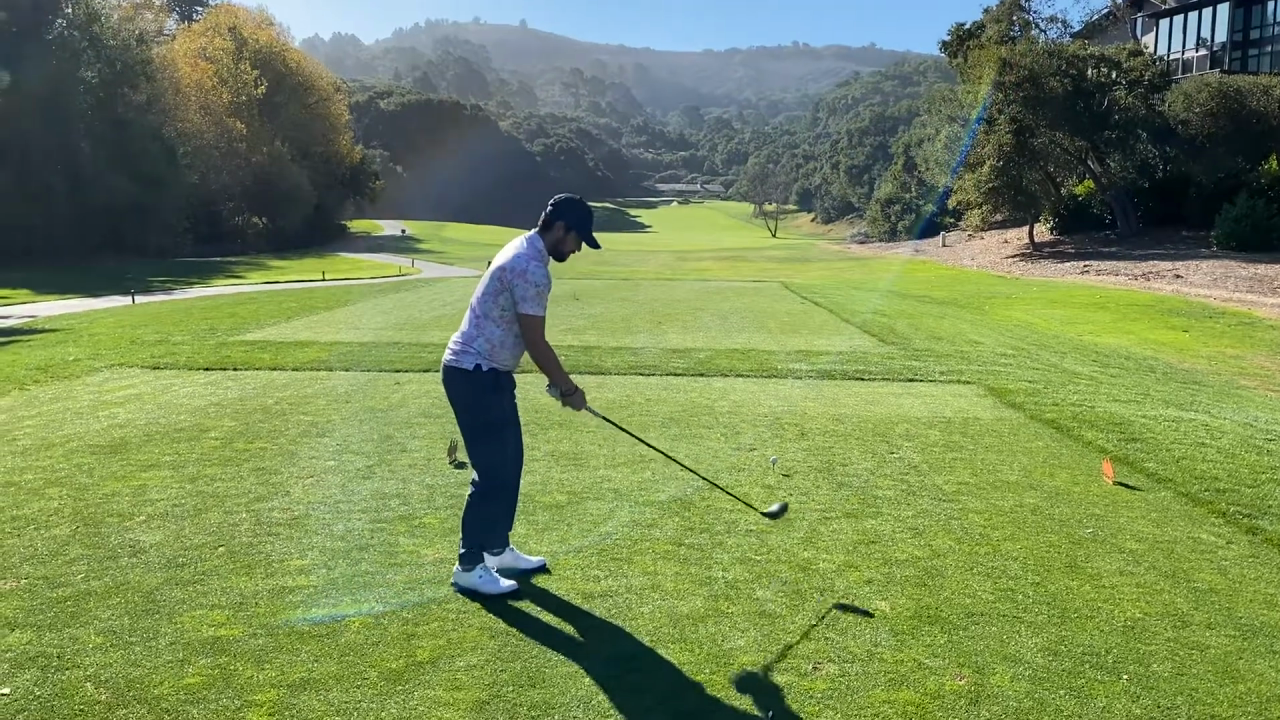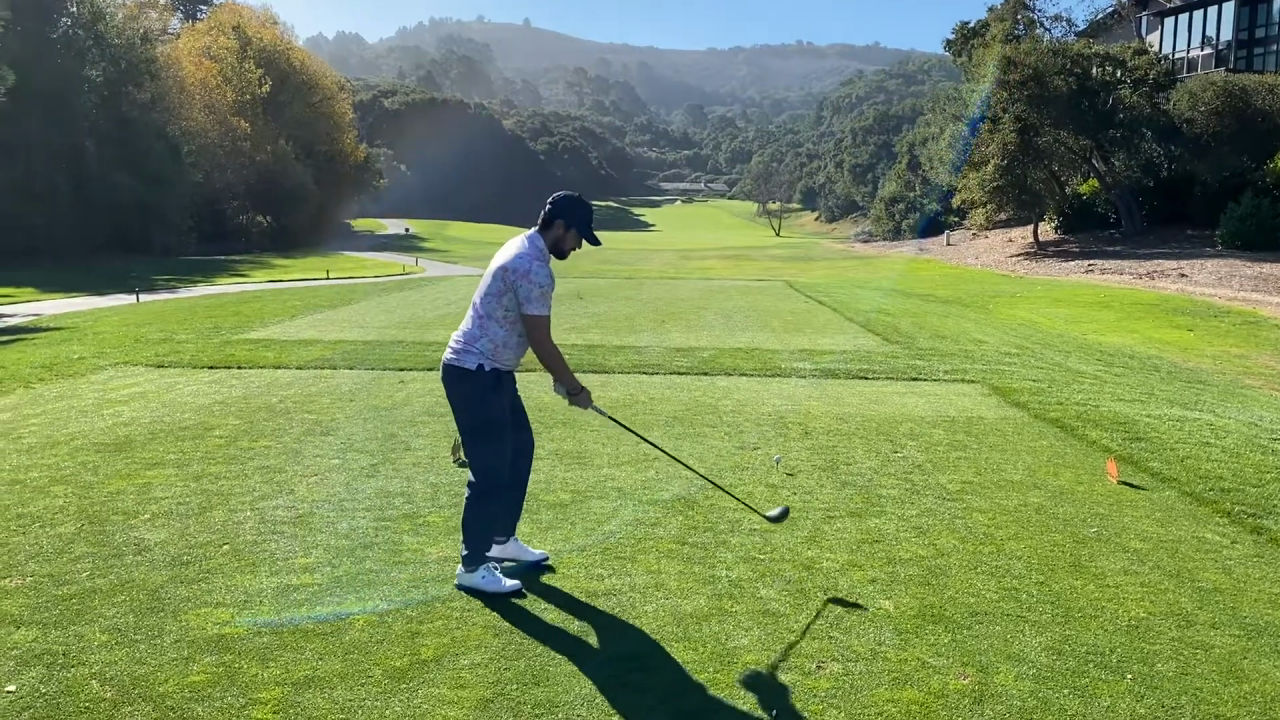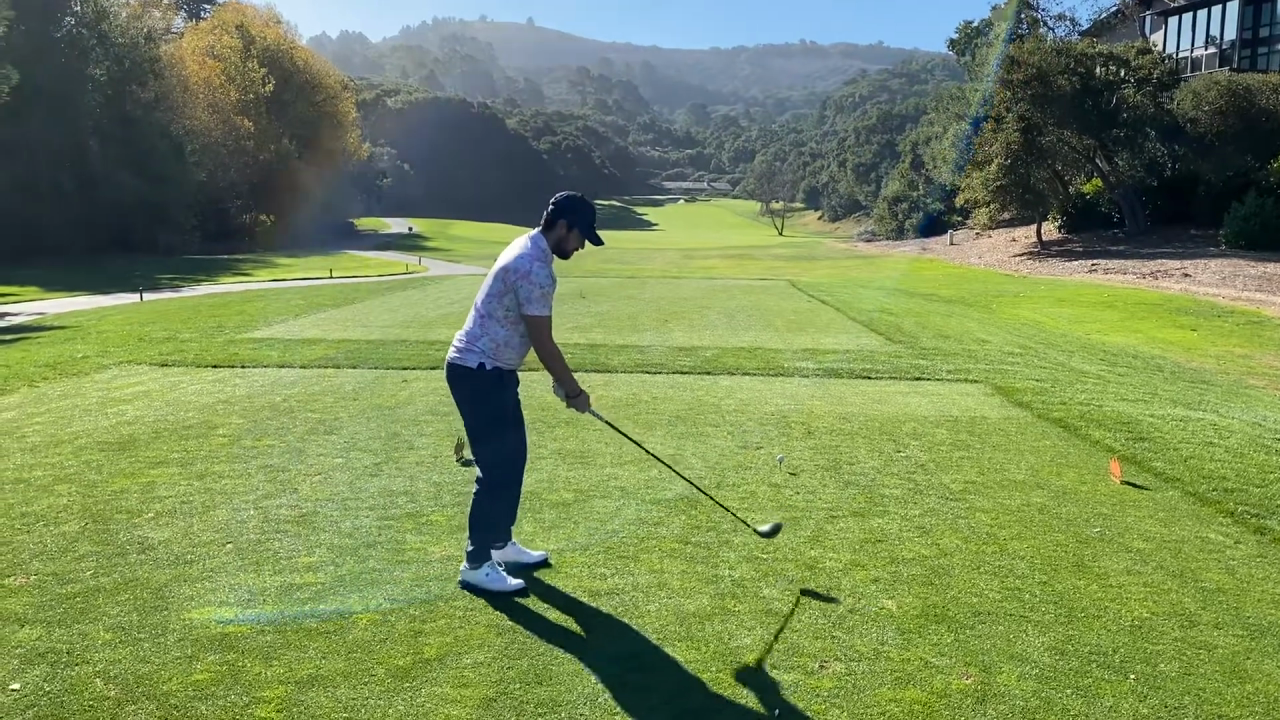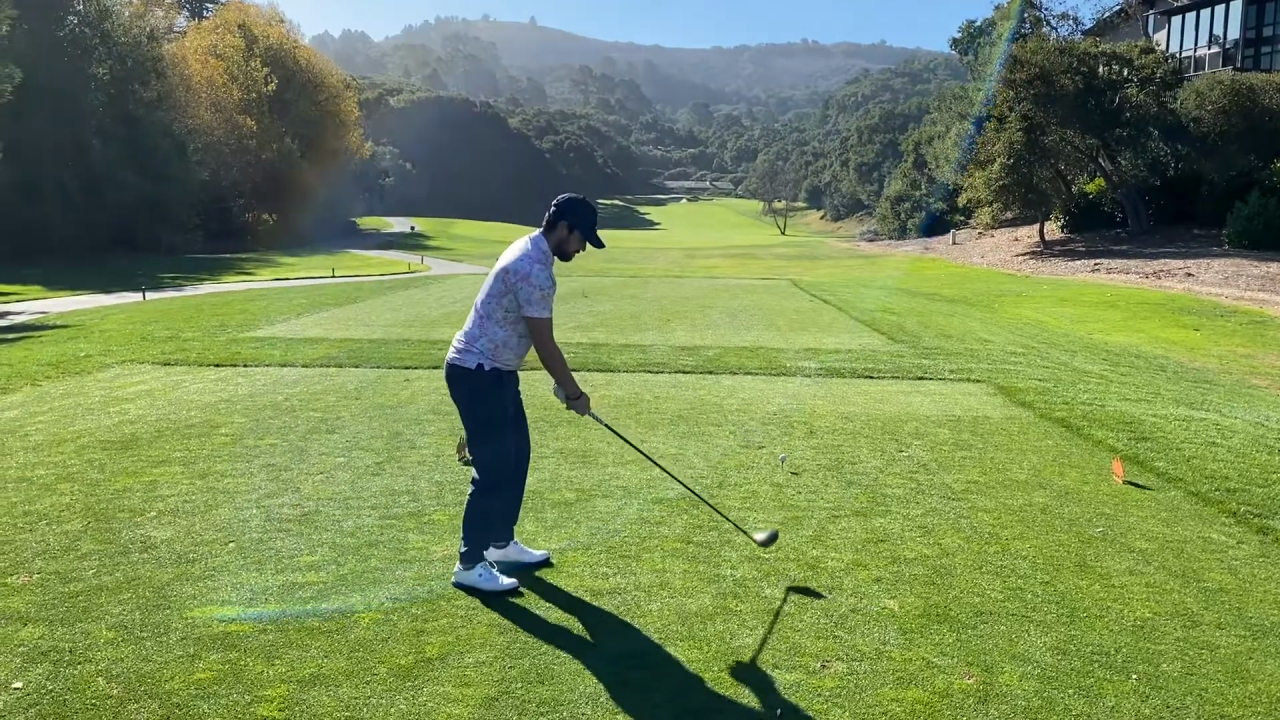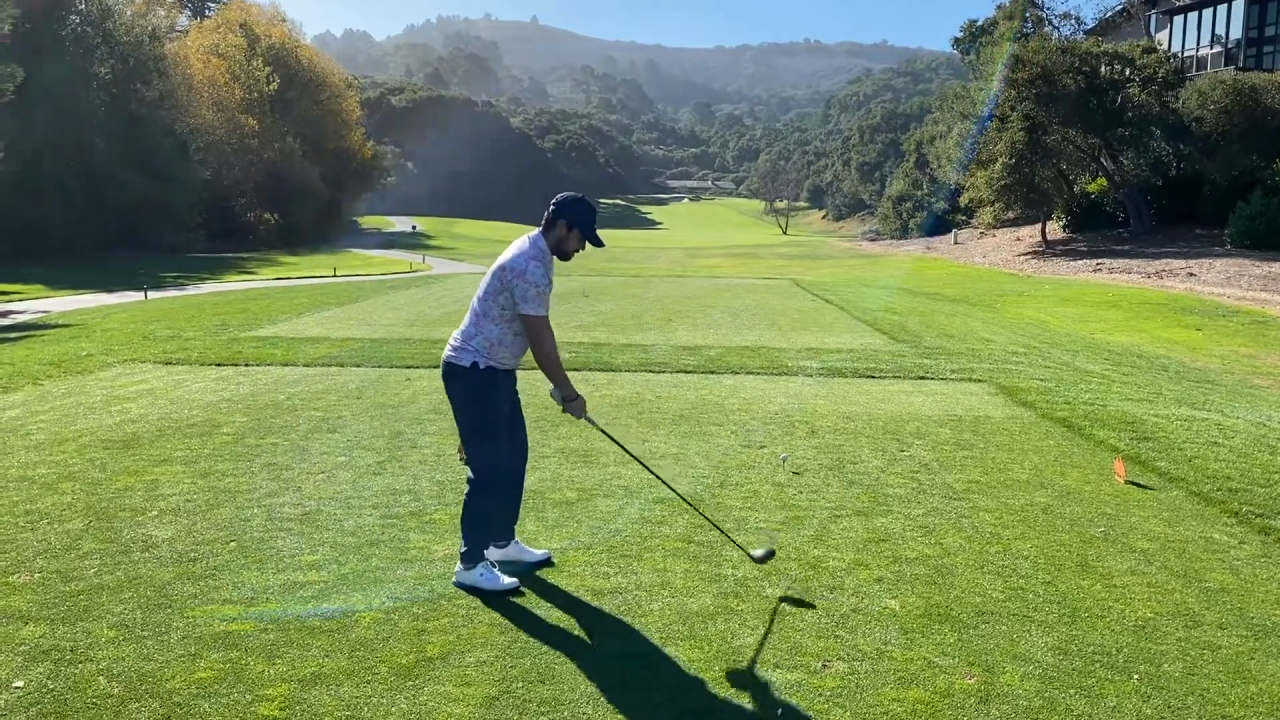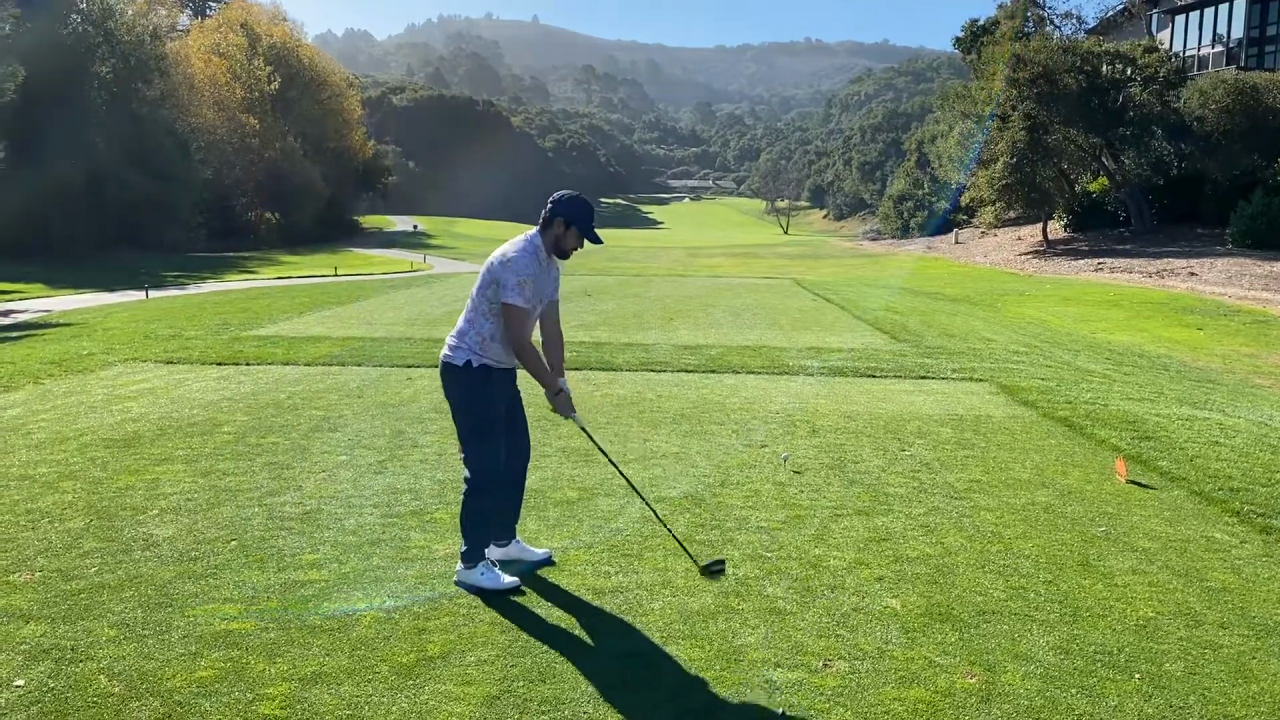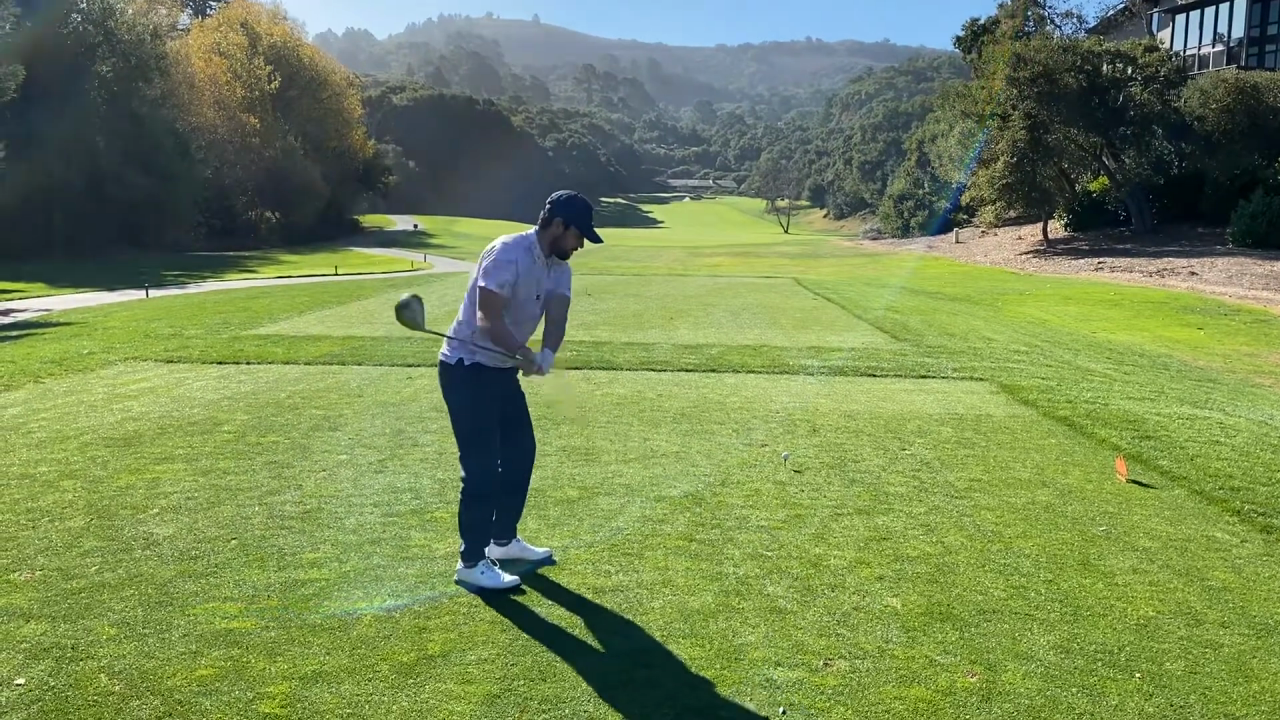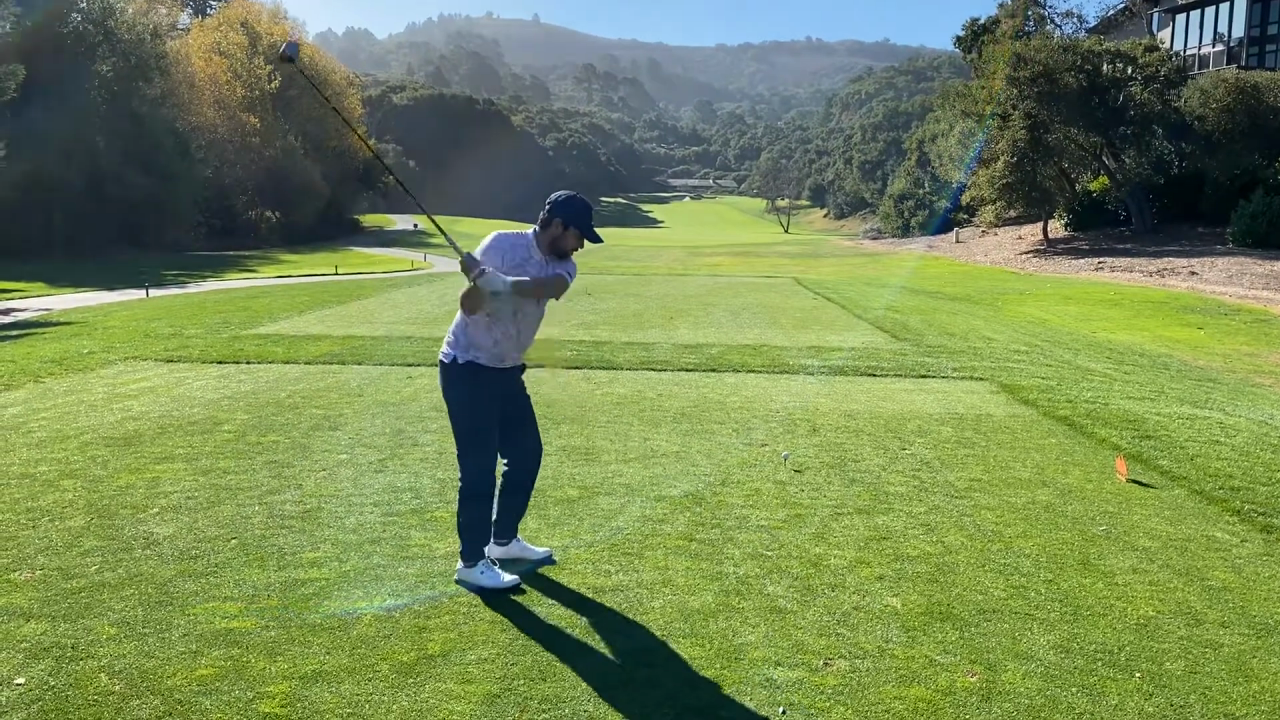
dt=0.2s
person 1, frame 1
left shoulder: (523, 252)
right shoulder: (531, 268)
left elbow: (525, 337)
right elbow: (535, 343)
left wrist: (557, 381)
right wrist: (569, 389)
left hip: (487, 372)
right hip: (474, 374)
left knee: (508, 462)
right knee: (493, 471)
left ankle: (496, 549)
right ankle: (470, 564)
person 1, frame 2
left shoulder: (523, 250)
right shoulder: (534, 269)
left elbow: (530, 336)
right elbow: (541, 342)
left wrist: (561, 379)
right wrist: (574, 388)
left hip: (487, 370)
right hip: (475, 373)
left knee: (518, 451)
right knee: (490, 470)
left ankle: (501, 538)
right ankle: (472, 565)
person 1, frame 3
left shoulder: (527, 250)
right shoulder: (535, 269)
left elbow: (534, 337)
right elbow: (542, 343)
left wrist: (563, 381)
right wrist: (574, 391)
left hip: (492, 370)
right hip: (477, 371)
left knee: (512, 457)
right knee: (497, 467)
left ankle: (499, 543)
right ankle: (477, 562)
person 1, frame 4
left shoulder: (529, 252)
right shoulder: (535, 271)
left elbow: (537, 338)
right elbow: (544, 344)
left wrist: (563, 383)
right wrist: (575, 393)
left hip: (493, 370)
right hip: (476, 372)
left knee: (515, 457)
right knee: (495, 468)
left ankle: (500, 542)
right ankle: (470, 563)
person 1, frame 5
left shoulder: (533, 255)
right shoulder: (530, 268)
left elbow: (543, 331)
right elbow: (538, 343)
left wrist: (560, 385)
right wrist: (570, 395)
left hip: (493, 370)
right hip: (472, 370)
left knee: (513, 456)
right knee: (489, 467)
left ankle: (500, 542)
right ankle: (470, 563)
person 1, frame 6
left shoulder: (548, 263)
right shoulder: (519, 261)
left elbow: (551, 327)
right elbow: (516, 337)
left wrist: (559, 380)
right wrist: (552, 390)
left hip: (497, 370)
right hip: (469, 369)
left knee: (515, 456)
right knee: (486, 466)
left ankle: (503, 540)
right ankle: (471, 562)
person 1, frame 7
left shoulder: (559, 269)
right shoulder: (507, 252)
left elbow: (556, 317)
right elbow: (487, 319)
left wrist: (546, 354)
right wrist: (521, 353)
left hip: (501, 369)
right hip: (467, 367)
left knee: (520, 454)
right knee: (482, 466)
left ankle: (503, 539)
right ankle: (472, 561)
person 1, frame 8
left shoulder: (563, 268)
right shoulder: (502, 244)
left elbow: (545, 288)
right elbow: (468, 305)
left wrist: (504, 284)
right wrist: (476, 282)
left hip: (506, 371)
right hip: (466, 367)
left knee: (527, 454)
right knee: (479, 466)
left ankle: (504, 539)
right ankle: (471, 561)
